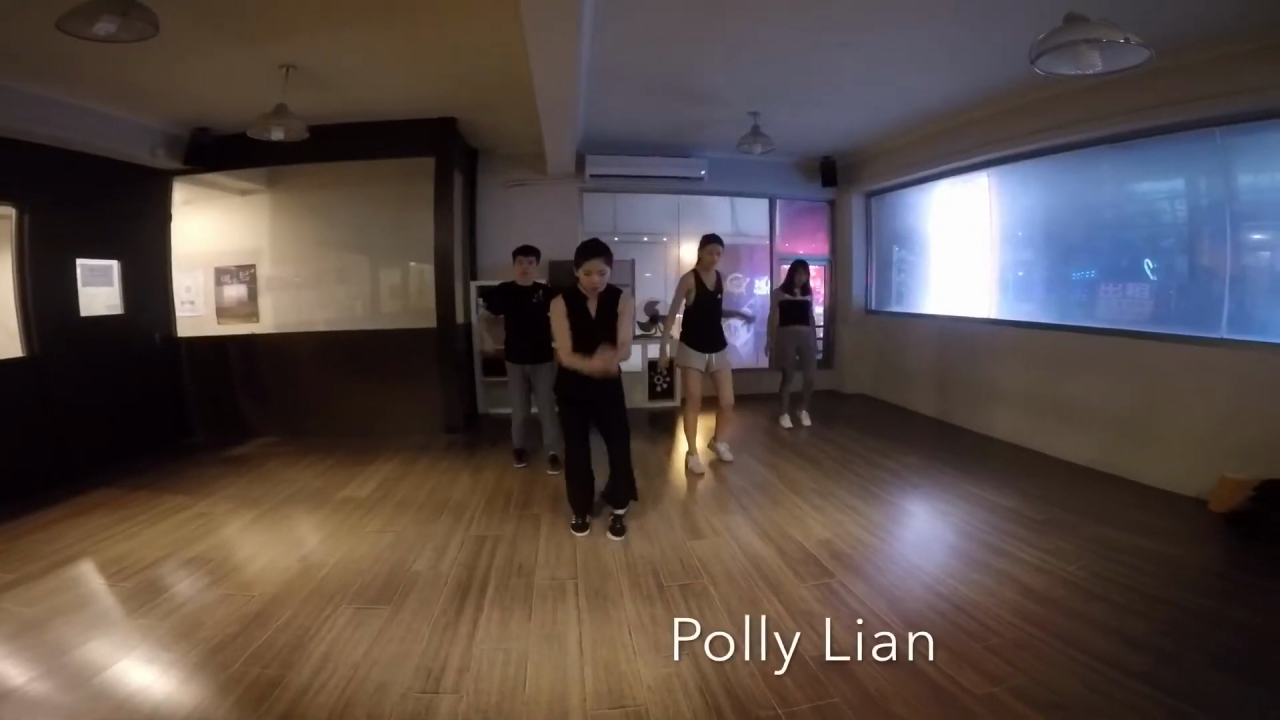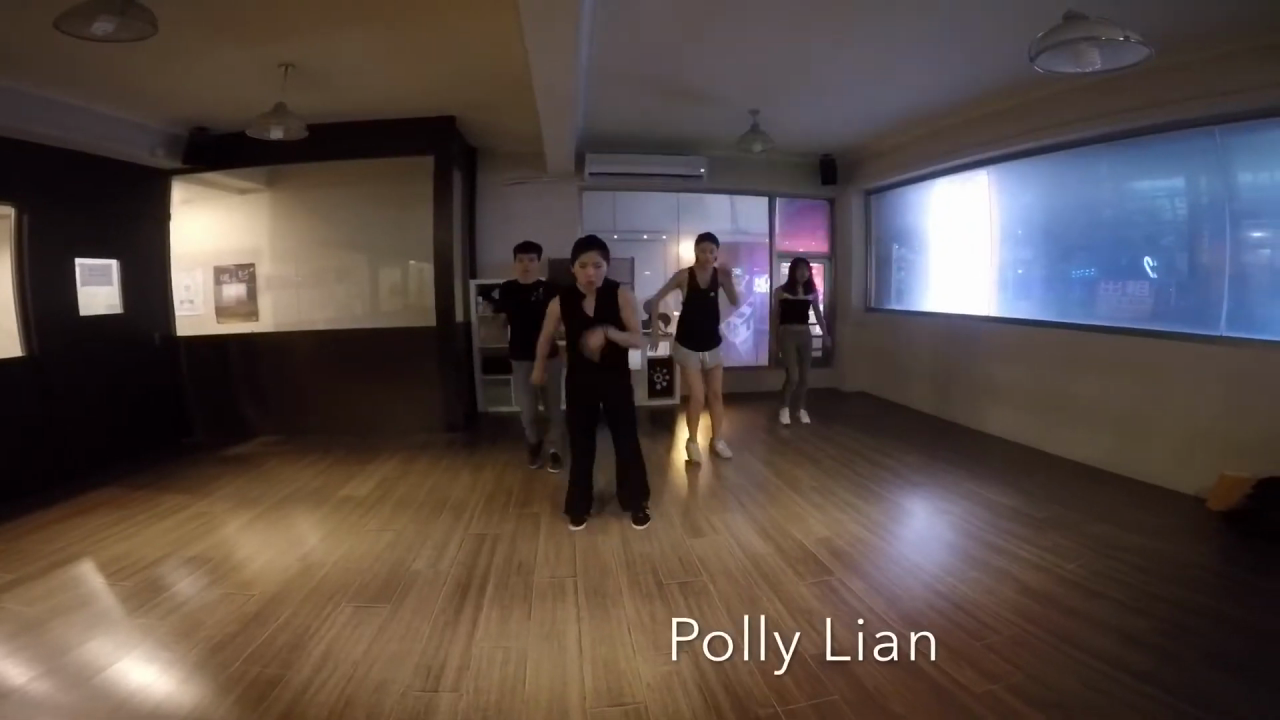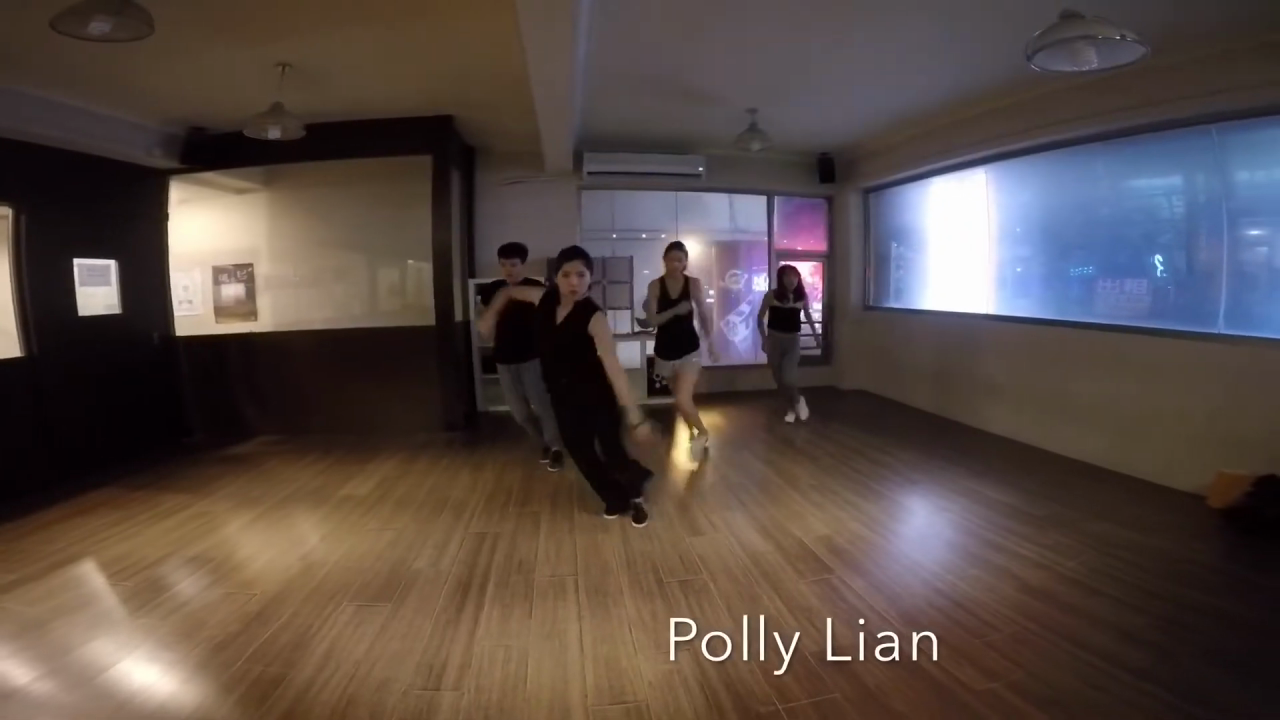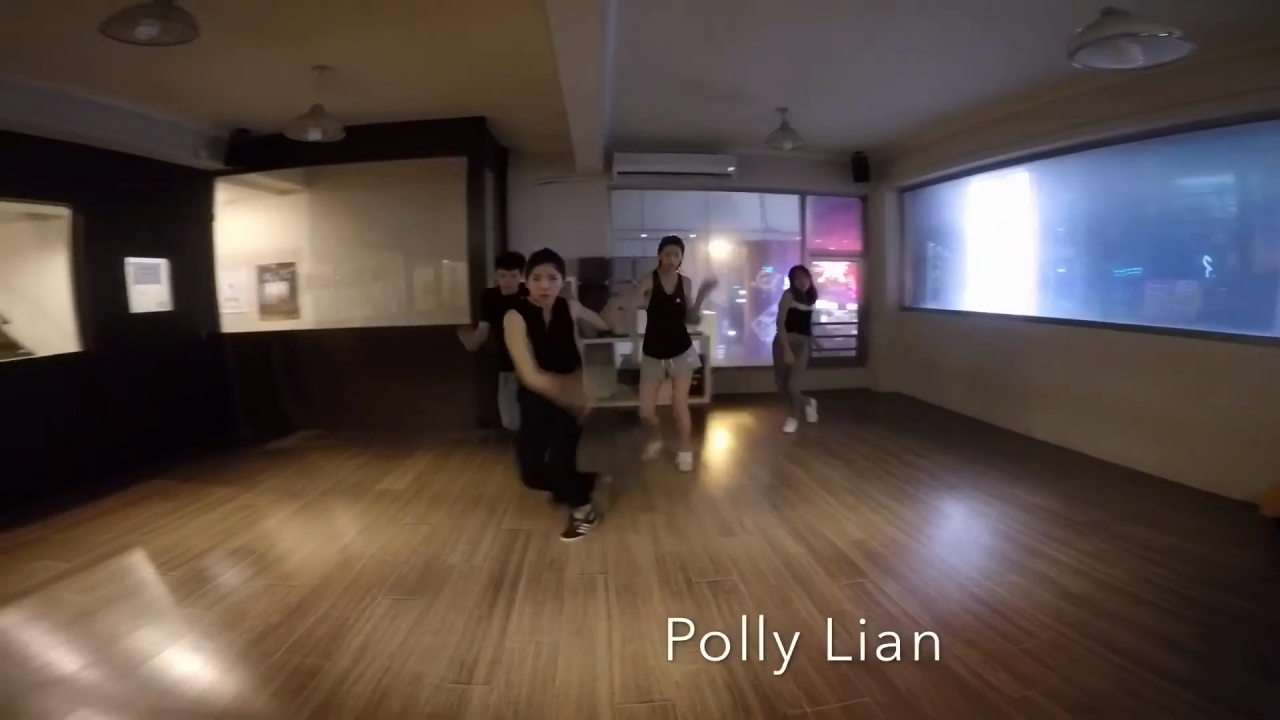
dt=0.3s
person 1, frame 1
left shoulder: (621, 301)
right shoulder: (562, 303)
left elbow: (625, 347)
right elbow: (565, 355)
left wrist: (610, 358)
right wrist: (594, 365)
left hip: (608, 385)
right hip: (574, 386)
left knee: (619, 445)
right knee: (577, 450)
left ankle: (618, 509)
right ankle: (580, 510)
person 1, frame 2
left shoulder: (621, 295)
right shoulder: (561, 302)
left elbow: (638, 339)
right elbow: (545, 339)
left wrist: (608, 333)
right wrist: (539, 368)
left hip: (615, 379)
right hip: (579, 382)
left knee: (627, 441)
right knee: (581, 445)
left ankle: (637, 501)
right ankle: (579, 506)
person 1, frame 3
left shoulder: (595, 317)
right shoulder: (543, 298)
left elbow: (614, 367)
right elbow: (512, 291)
left wrist: (634, 417)
right wrist: (491, 315)
left hip: (594, 392)
right hip: (561, 393)
left knee: (613, 451)
right knee: (581, 452)
left ankle: (633, 497)
right ankle: (616, 498)
person 1, frame 4
left shoulder: (568, 308)
right shoulder: (515, 318)
left elbow: (595, 321)
right elbow: (529, 374)
right wrist: (562, 389)
left hip: (567, 400)
right hip: (535, 401)
left knee: (557, 465)
right knee: (531, 469)
left ankle: (582, 509)
right ankle: (579, 490)
person 2, frame 1
left shoulder: (720, 278)
right shoulder: (689, 279)
right elbow: (672, 314)
left wrist: (737, 314)
right wrist: (664, 346)
left hip: (718, 347)
right hip: (692, 347)
left knee: (727, 401)
right knee: (694, 402)
left ankle: (719, 441)
right ankle: (692, 453)
person 2, frame 2
left shoulder: (720, 274)
right shoulder: (683, 276)
left elbow: (735, 302)
right elbow: (655, 300)
left wrist: (728, 280)
right wrist: (655, 327)
left hip: (712, 343)
right hip: (687, 344)
left knee: (715, 394)
right knee: (697, 397)
left ankle: (718, 439)
right ankle: (692, 441)
person 2, frame 3
left shoulder: (694, 284)
right shoulder: (655, 286)
left elbow: (703, 314)
right elbow: (653, 320)
left wrist: (710, 343)
right wrist: (677, 310)
left hip: (689, 351)
right hip: (664, 353)
left knee: (682, 402)
right knee: (683, 401)
left ankle: (698, 435)
right ankle: (700, 433)
person 2, frame 4
left shoulder: (685, 282)
right shoulder: (649, 281)
left elbow: (692, 320)
right elbow: (631, 309)
left wrist: (702, 295)
left hip: (681, 352)
right hip: (653, 354)
left knee: (679, 406)
right knee: (646, 411)
left ankle: (686, 449)
right ankle: (656, 437)
person 3, frame 1
left shoulder: (546, 292)
right shoulder: (502, 291)
right elbow: (486, 314)
left hip: (544, 359)
right hip: (516, 360)
left knee: (548, 408)
right knee: (520, 409)
left ankle: (552, 452)
right ankle: (519, 447)
person 3, frame 2
left shoulder: (549, 290)
right shoulder: (507, 289)
right elbow: (501, 317)
left hip: (549, 356)
right hip: (521, 357)
left knee: (553, 406)
right knee: (528, 408)
left ankle: (553, 449)
right ankle: (534, 443)
person 3, frame 3
left shoulder: (535, 288)
right shoulder: (494, 289)
left hip: (531, 357)
right hip: (505, 359)
left knee: (541, 405)
right knee: (518, 410)
left ankle: (555, 446)
right ankle: (546, 443)
person 3, frame 4
left shoulder: (529, 295)
right shoulder: (489, 297)
right elbow: (483, 332)
right wrist: (469, 339)
right hip: (506, 368)
left knee: (511, 420)
person 4, frame 1
left shoulder: (808, 293)
right shoulder: (780, 293)
left elbow: (811, 317)
right elbow: (773, 318)
left wrist: (814, 340)
right wrist: (771, 341)
left hip: (805, 336)
right hip: (786, 336)
left knee: (811, 377)
right knee: (788, 377)
left ankle: (803, 410)
right ankle: (784, 414)
person 4, frame 2
left shoulder: (812, 291)
right shoulder: (782, 291)
left elbow: (818, 314)
right elbow: (776, 315)
left wrist: (825, 334)
right wrist: (776, 338)
left hip: (805, 335)
right hip: (787, 334)
left knee: (804, 376)
right knee: (793, 376)
left ankle: (801, 409)
right ankle: (785, 408)
person 4, frame 3
left shoulder: (802, 296)
right shoulder: (772, 296)
left elbow: (807, 314)
right elbow: (760, 318)
left wrist: (815, 332)
right wrist: (764, 339)
left hip: (792, 341)
right hip: (774, 341)
left knee: (788, 376)
right knee: (781, 379)
left ankle: (799, 400)
right ankle: (792, 408)
person 4, frame 4
left shoulder: (811, 298)
right shoulder: (788, 295)
right elbow: (780, 323)
left wrist: (812, 339)
right wrist: (786, 349)
left hip: (802, 344)
right hip: (783, 344)
left knee: (793, 385)
right knee: (783, 385)
left ankle: (793, 417)
right ankle: (807, 402)
